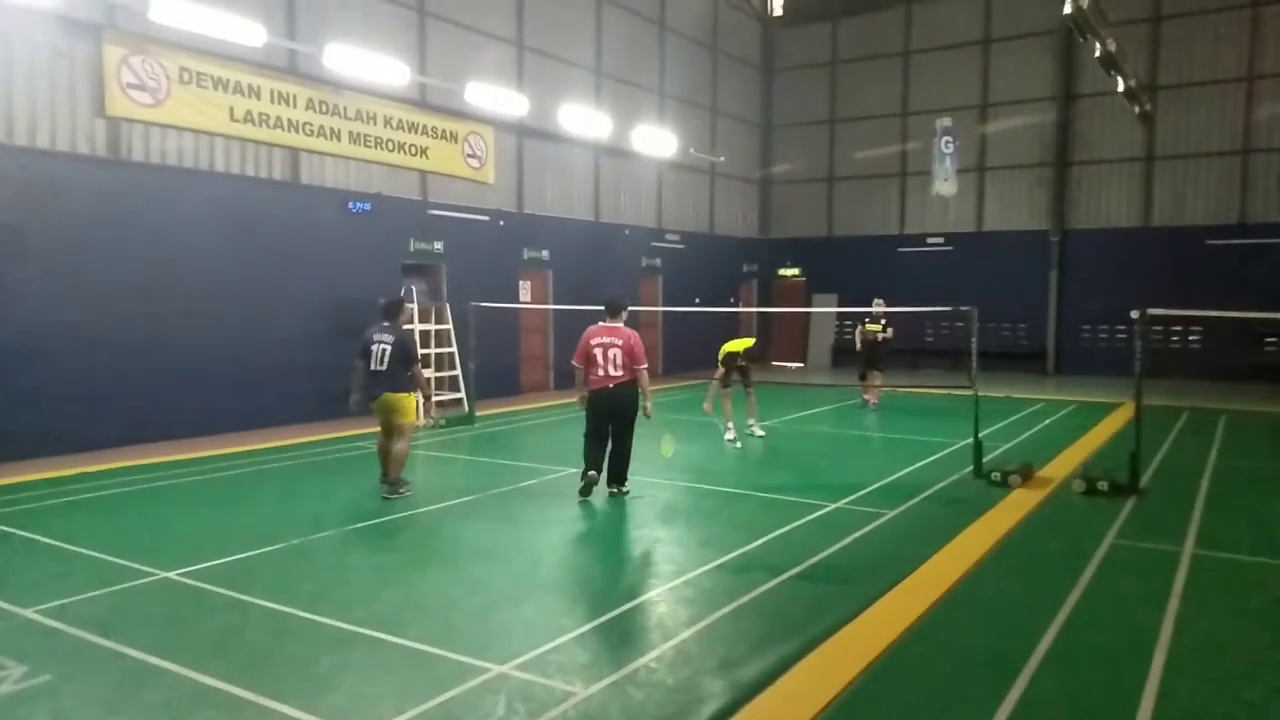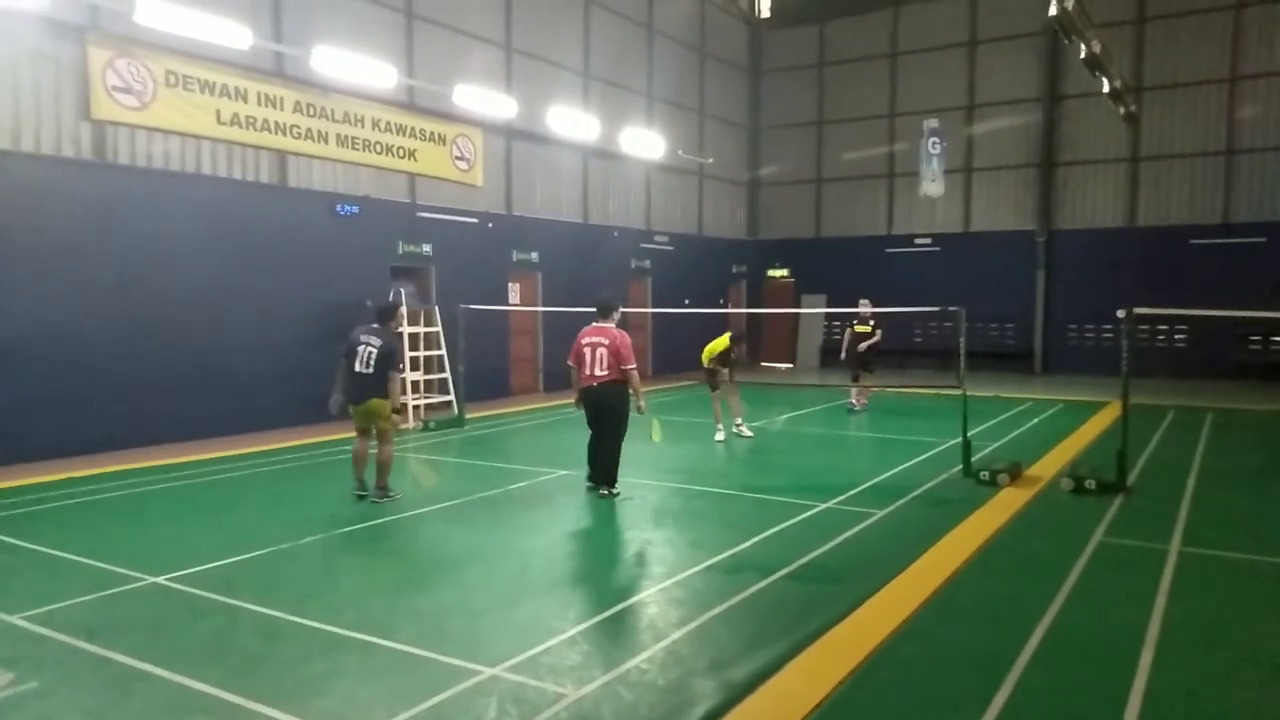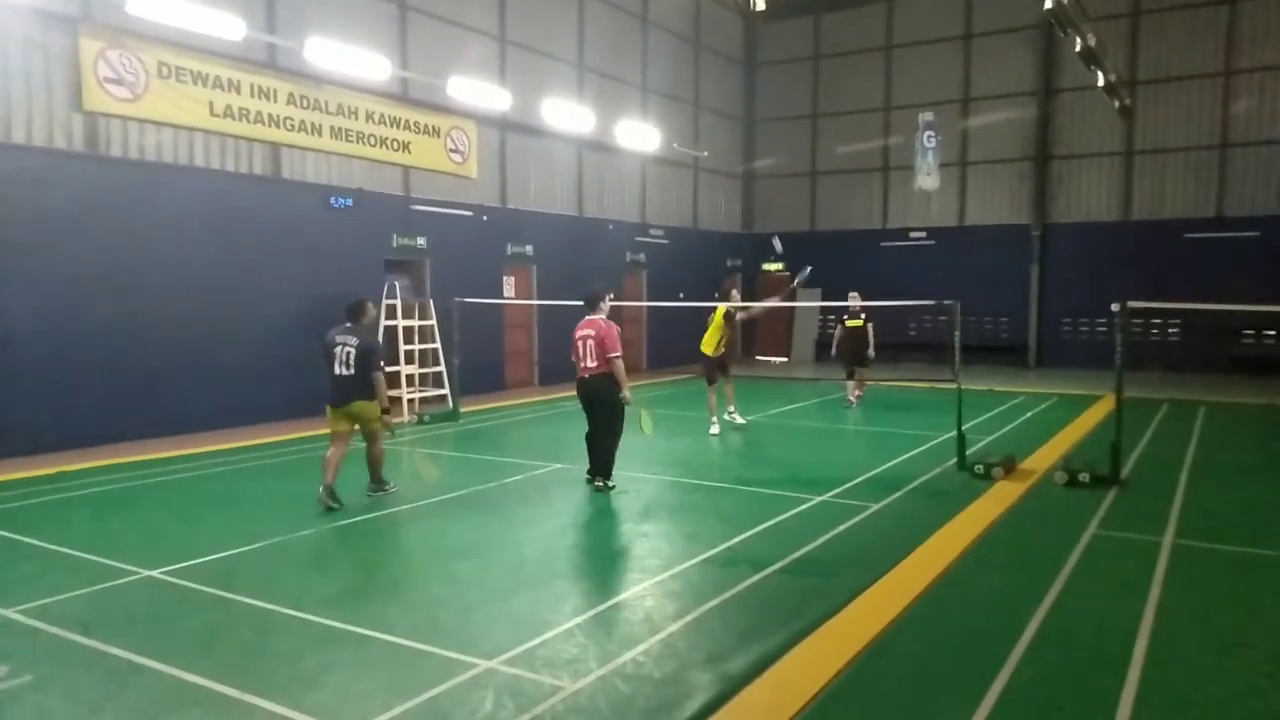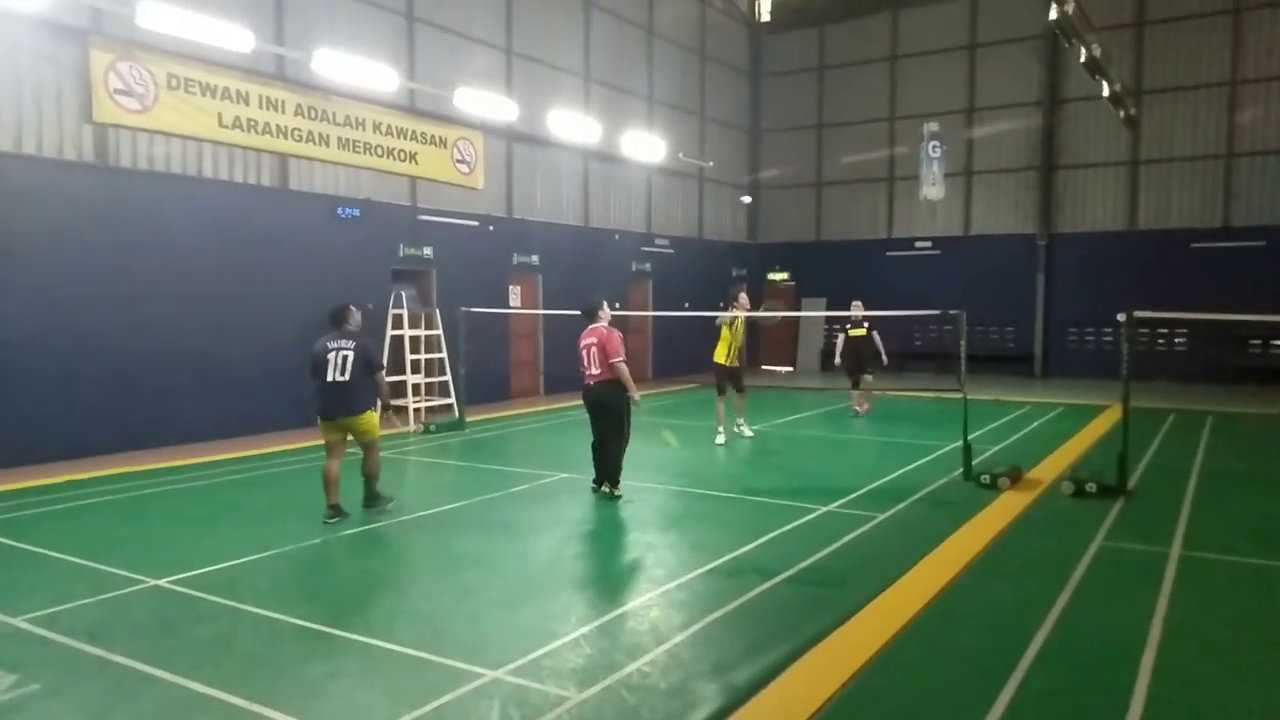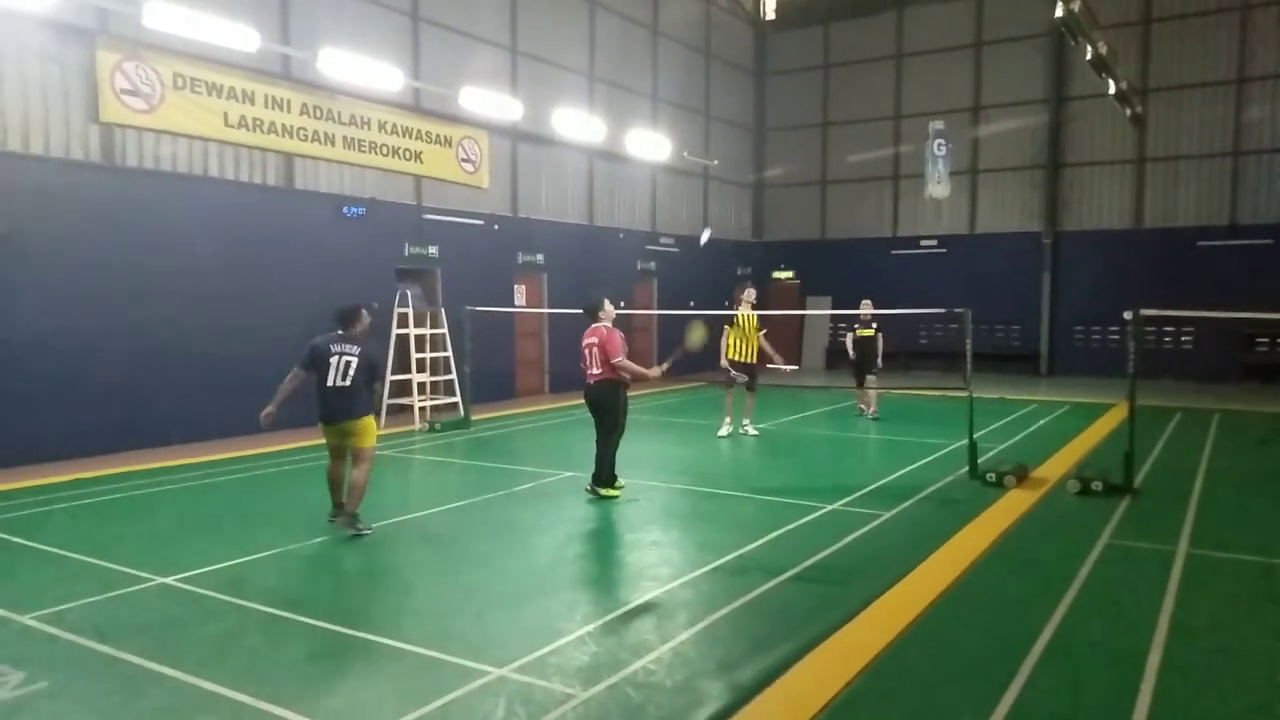
dt=0.3s
person 1, frame 1
left shoulder: (370, 334)
right shoulder: (404, 337)
left elbow: (359, 366)
right elbow: (415, 371)
left wrist: (356, 391)
right wrist: (427, 395)
left hip: (376, 394)
right hip: (399, 394)
left knee: (386, 434)
right knee: (403, 437)
left ankle: (386, 476)
right ankle: (392, 484)
person 1, frame 2
left shoulder: (357, 334)
right shoulder: (391, 343)
left elbow: (345, 365)
right elbow: (393, 379)
left wrist: (338, 392)
right wrist: (395, 410)
left hip: (356, 398)
right hip: (380, 399)
left knee: (362, 438)
right knee: (385, 442)
left ankle: (359, 482)
right ankle: (381, 489)
person 1, frame 3
left shoulder: (332, 335)
right shoulder: (369, 341)
right elbow: (377, 378)
right wrist: (385, 410)
left hip: (337, 400)
right hip: (364, 401)
left knee: (337, 444)
right knee: (374, 440)
left ankle: (327, 487)
right ankle: (376, 483)
person 1, frame 4
left shoulder: (319, 346)
right shoulder: (363, 345)
left elbow: (317, 381)
right elbow: (379, 379)
left wrist: (324, 408)
right wrist: (386, 404)
left hip: (329, 412)
right hip: (360, 410)
left knee: (333, 457)
right knee: (371, 451)
left ankle: (332, 508)
right ankle: (371, 496)
person 1, frame 5
left shoulder: (319, 345)
right shoulder: (368, 352)
left elbow: (296, 376)
right elbow: (376, 387)
left wrist: (273, 405)
right wrist: (367, 407)
left hip: (329, 416)
right hip: (359, 417)
left knee: (337, 460)
right knee: (362, 464)
left ankle: (337, 508)
right ankle: (349, 515)
person 2, frame 1
left shoulder: (590, 333)
right shoulder: (631, 336)
left elbow: (579, 367)
right elbow: (641, 370)
left wrist: (581, 391)
right wrist: (647, 399)
left hip: (598, 394)
right hip: (625, 394)
left knee: (596, 439)
right knee: (621, 441)
left ankle: (591, 473)
right ankle: (617, 483)
person 2, frame 2
left shoulder: (584, 334)
right shoulder: (619, 336)
left elbow: (574, 367)
right elbow: (630, 370)
left wrist: (577, 391)
right wrist: (640, 397)
left hip: (589, 391)
right hip: (613, 392)
left knee: (597, 436)
right knee: (612, 440)
left ankle: (594, 479)
right ankle: (607, 485)
person 2, frame 3
left shoulder: (579, 328)
right shoulder: (607, 327)
right elbow: (615, 359)
right wrist: (625, 388)
left hip: (585, 383)
right hip: (605, 384)
left knee: (594, 429)
right knee: (610, 431)
left ankle: (594, 472)
right ankle: (602, 477)
person 2, frame 4
left shoulder: (584, 337)
right shoulder: (609, 333)
right elbow: (617, 364)
right wrist: (632, 390)
left hip: (590, 390)
right hip: (610, 389)
left knee: (600, 438)
right knee: (619, 437)
left ankle: (601, 480)
right ankle: (611, 483)
person 2, frame 5
left shoulder: (587, 336)
right shoulder: (610, 333)
right elbow: (619, 362)
right wrist: (647, 372)
left hip: (592, 389)
right hip: (610, 389)
left knee: (604, 436)
right knee: (611, 437)
left ankle: (608, 479)
right ankle: (598, 483)
